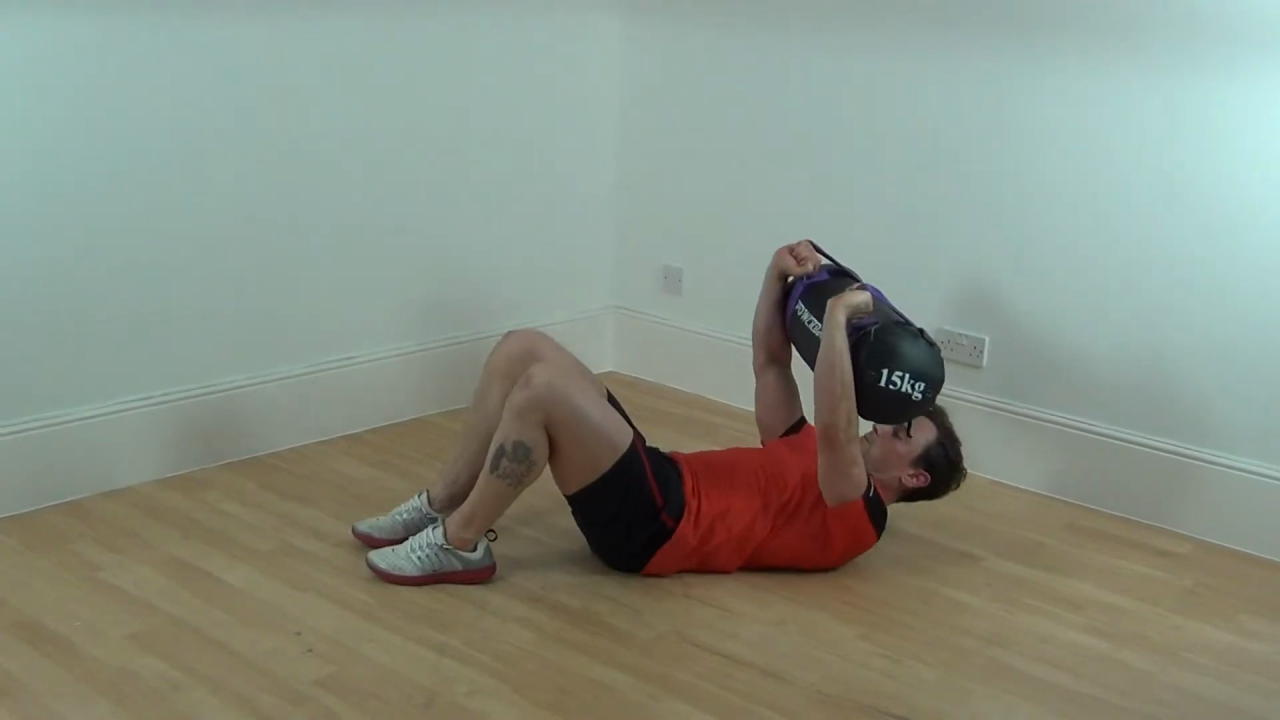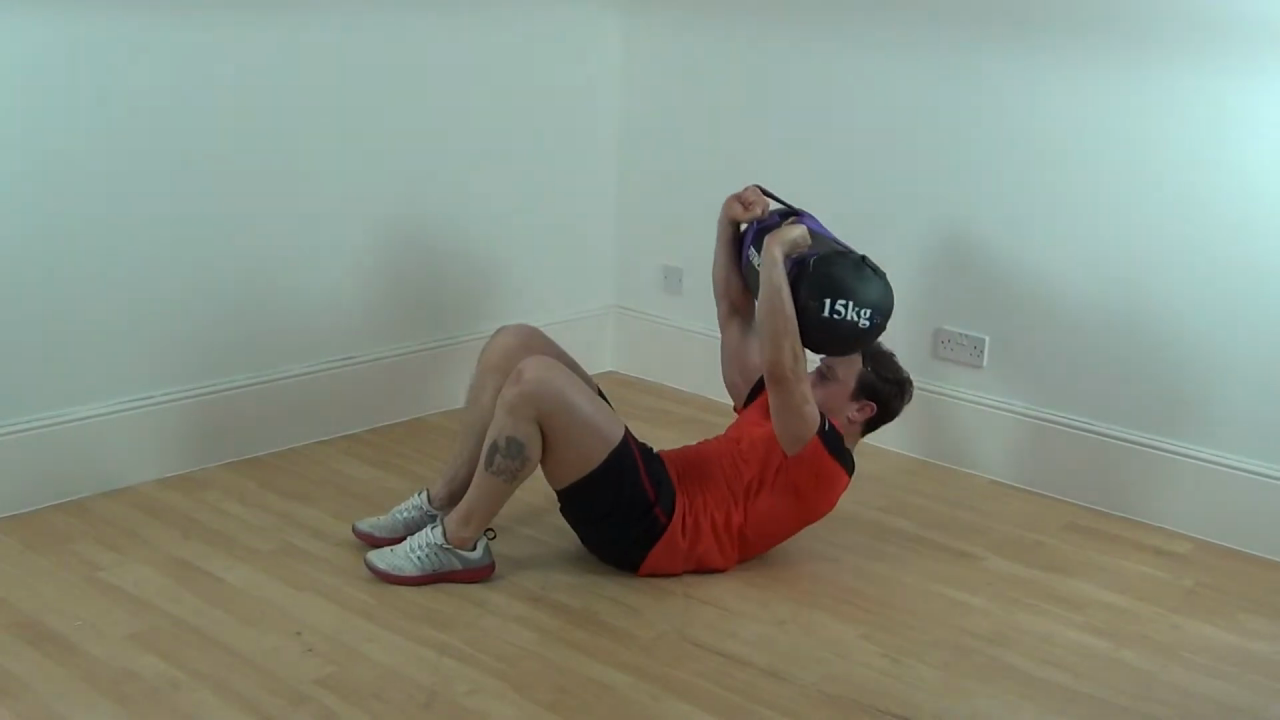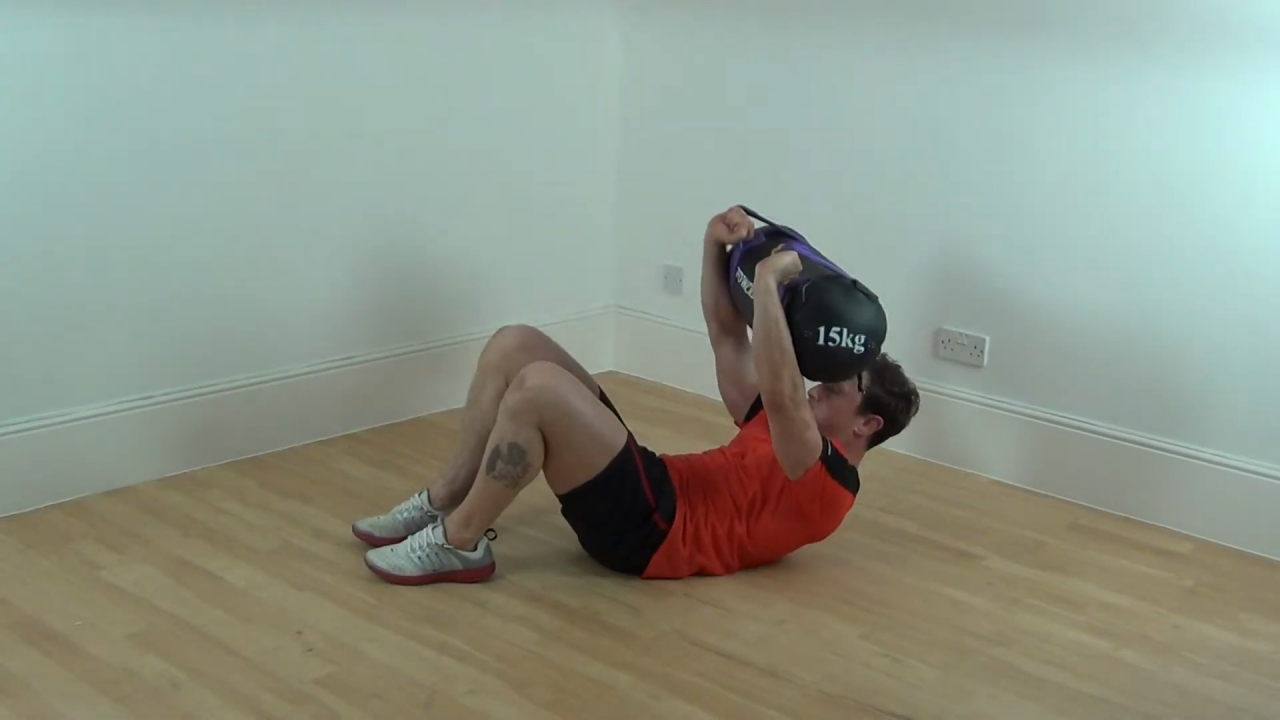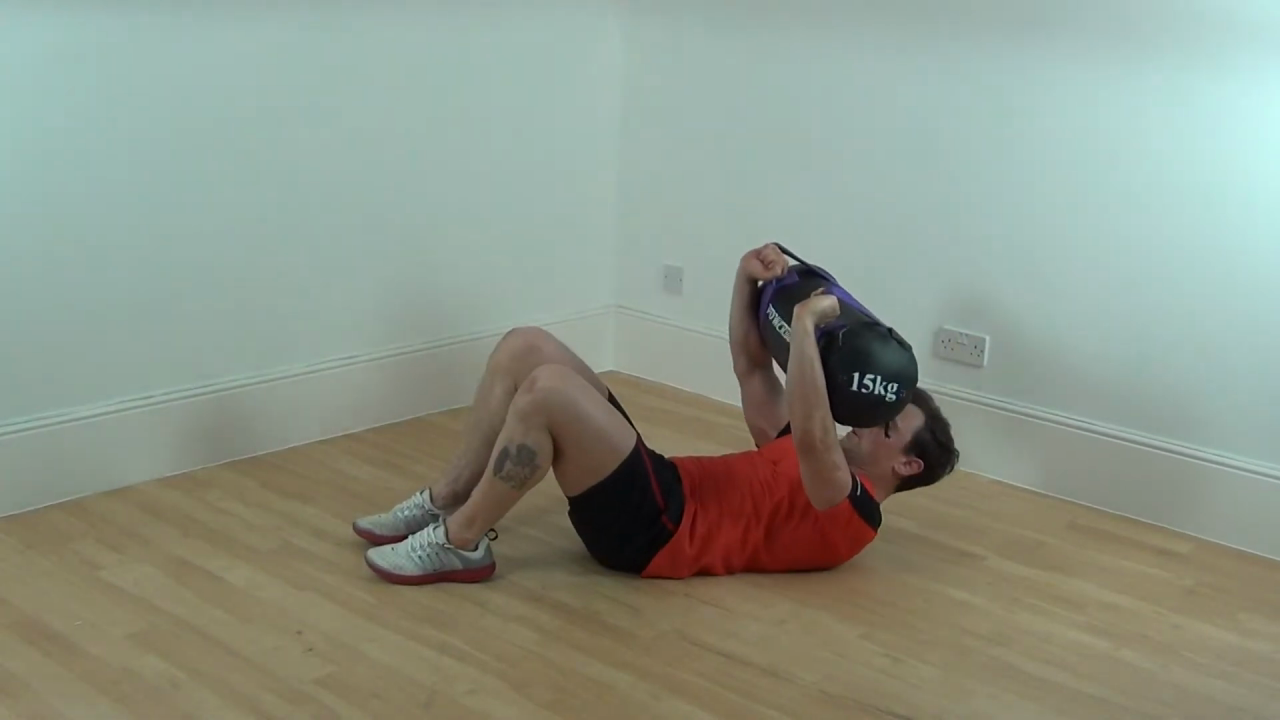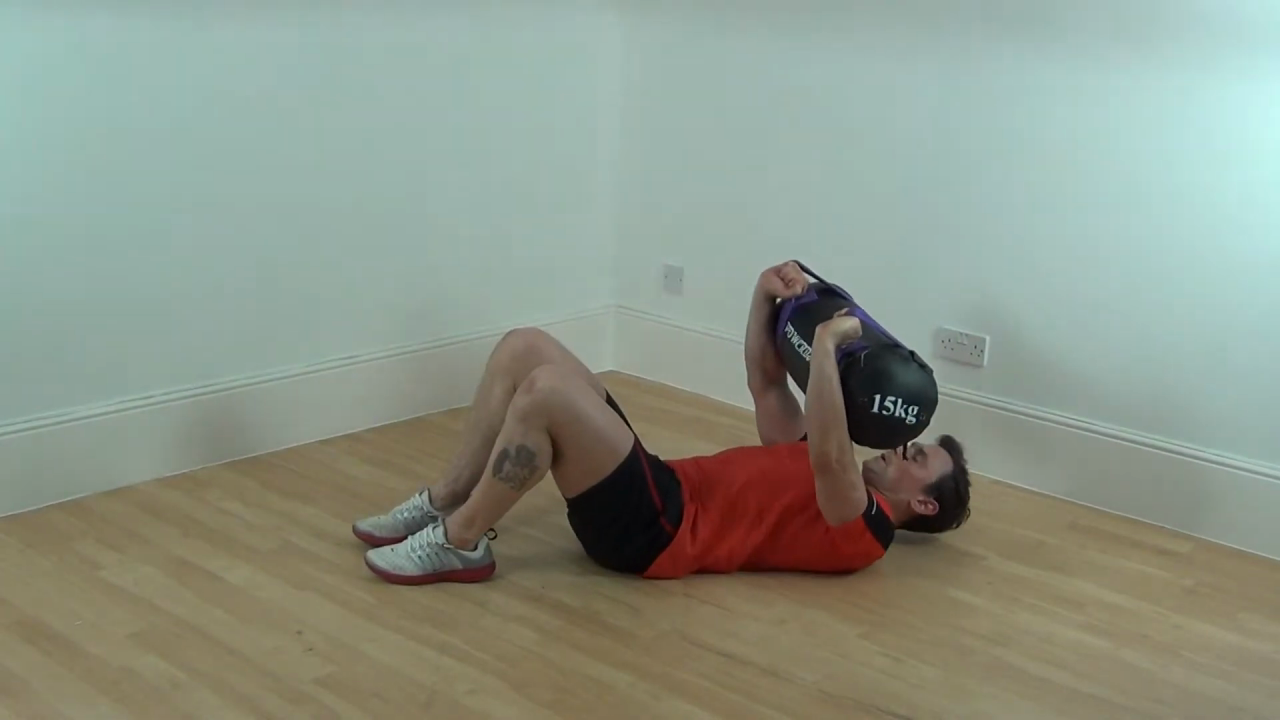
dt=0.5s
person 1, frame 1
left shoulder: (854, 520)
right shoulder: (810, 457)
left elbow: (836, 428)
right elbow: (770, 364)
left wrist: (838, 316)
right wrist: (778, 273)
left hip: (651, 525)
right hip: (654, 482)
left knee: (541, 387)
right knee: (522, 348)
left ankle: (460, 544)
right ankle: (441, 504)
person 1, frame 2
left shoulder: (821, 461)
right shoulder: (781, 414)
left elbow: (782, 365)
right elbow: (736, 318)
left wrist: (775, 253)
right wrist: (730, 225)
left hip: (649, 524)
right hip: (639, 490)
left knee: (532, 381)
right knee: (513, 344)
left ankle: (457, 543)
right ankle: (440, 504)
person 1, frame 3
left shoulder: (827, 483)
right shoulder: (780, 430)
left elbow: (779, 391)
right elbow: (726, 336)
left wrist: (768, 280)
right wrist: (714, 245)
left hip: (647, 530)
right hip: (644, 490)
left knee: (536, 386)
right knee: (513, 344)
left ankle: (458, 544)
right ankle: (441, 503)
person 1, frame 4
left shoulder: (850, 515)
right shoulder: (819, 466)
left elbow: (812, 434)
right elbow: (751, 368)
left wrist: (806, 321)
right wrist: (747, 277)
left hip: (654, 529)
right hip: (652, 490)
left knee: (545, 389)
right knee: (524, 347)
left ankle: (460, 543)
right ankle: (444, 502)
person 1, frame 5
left shoulder: (860, 530)
right shoulder: (838, 486)
left elbow: (829, 454)
right elbow: (765, 382)
left wrist: (826, 341)
right wrist: (766, 293)
left hip: (652, 529)
right hip: (656, 488)
left knee: (545, 388)
right knee: (522, 347)
left ankle: (460, 543)
right ankle: (442, 502)
